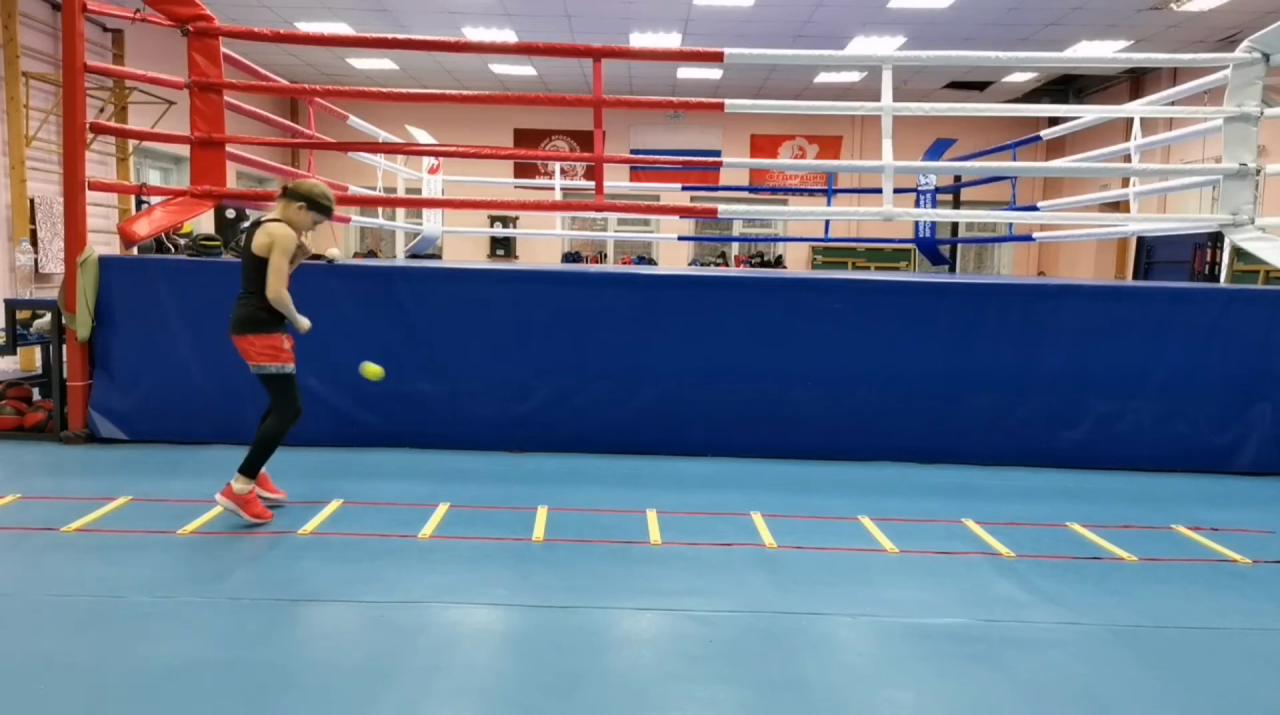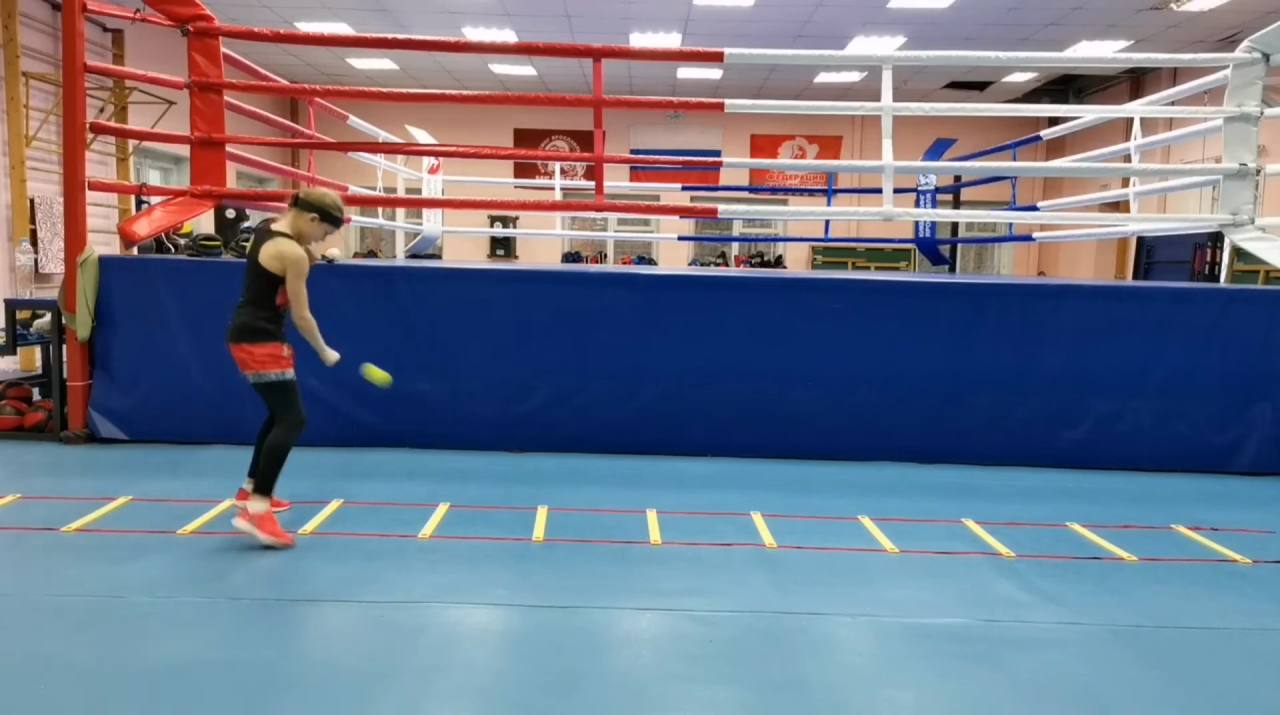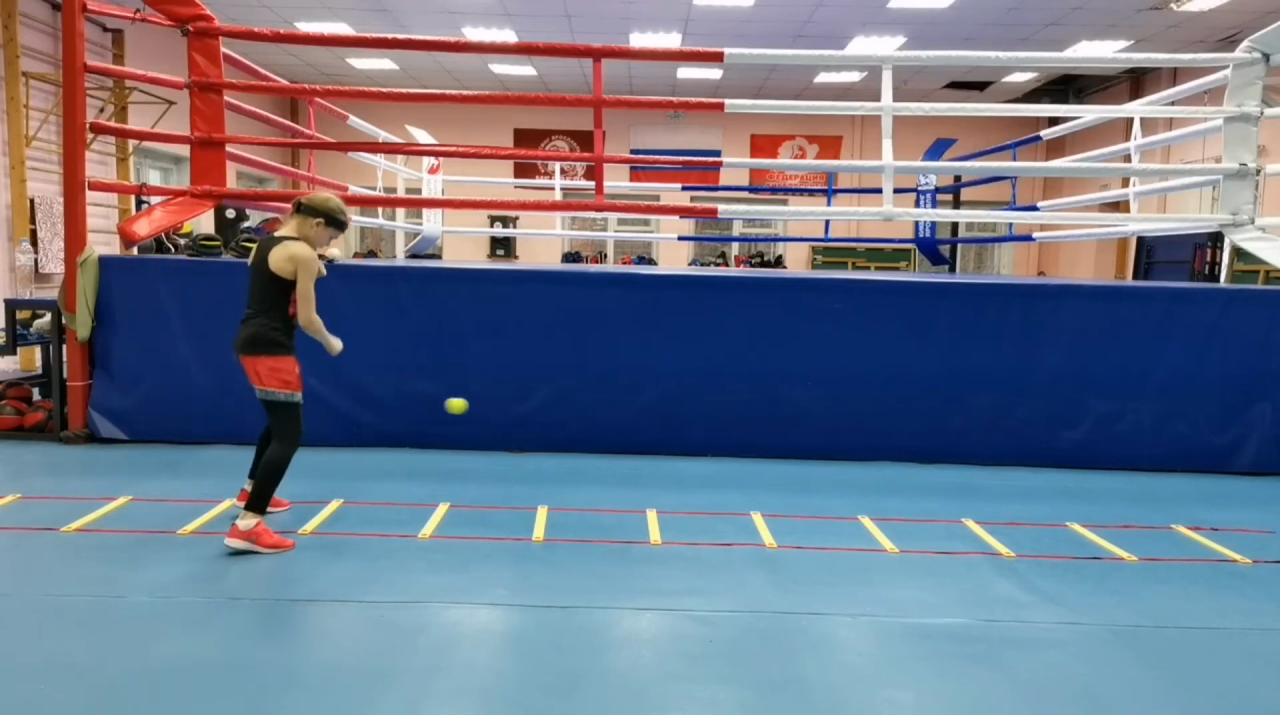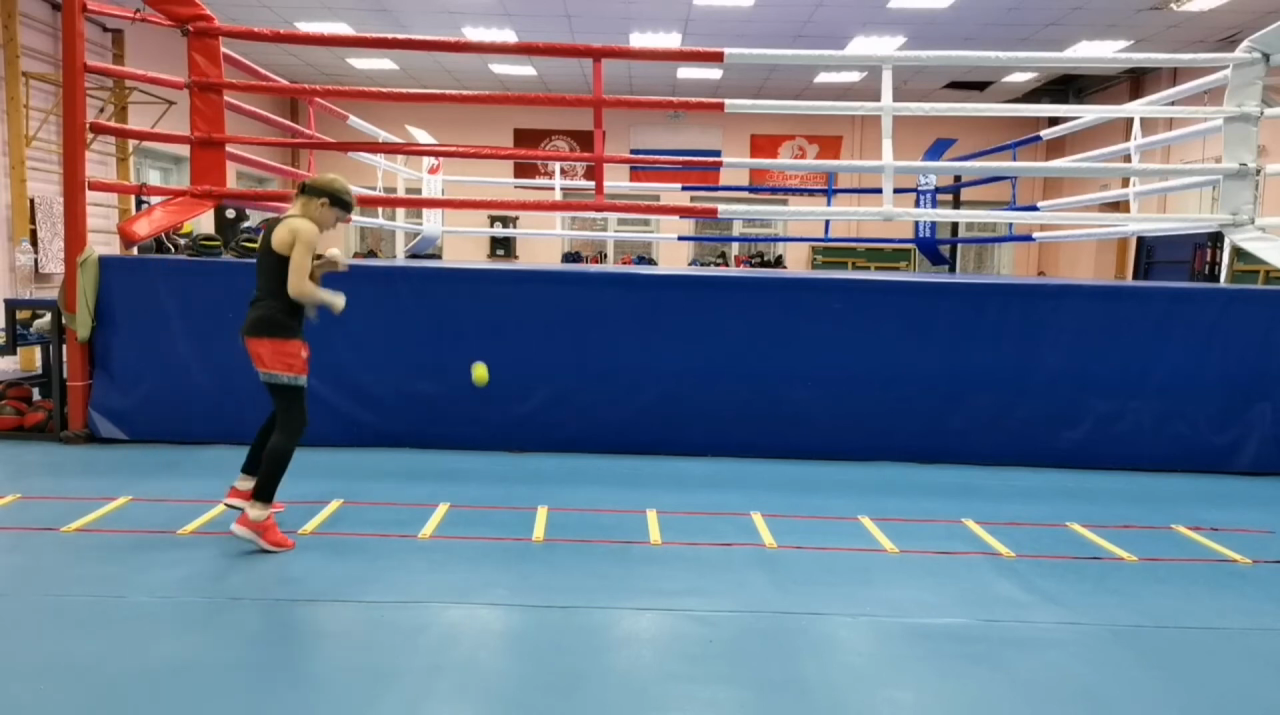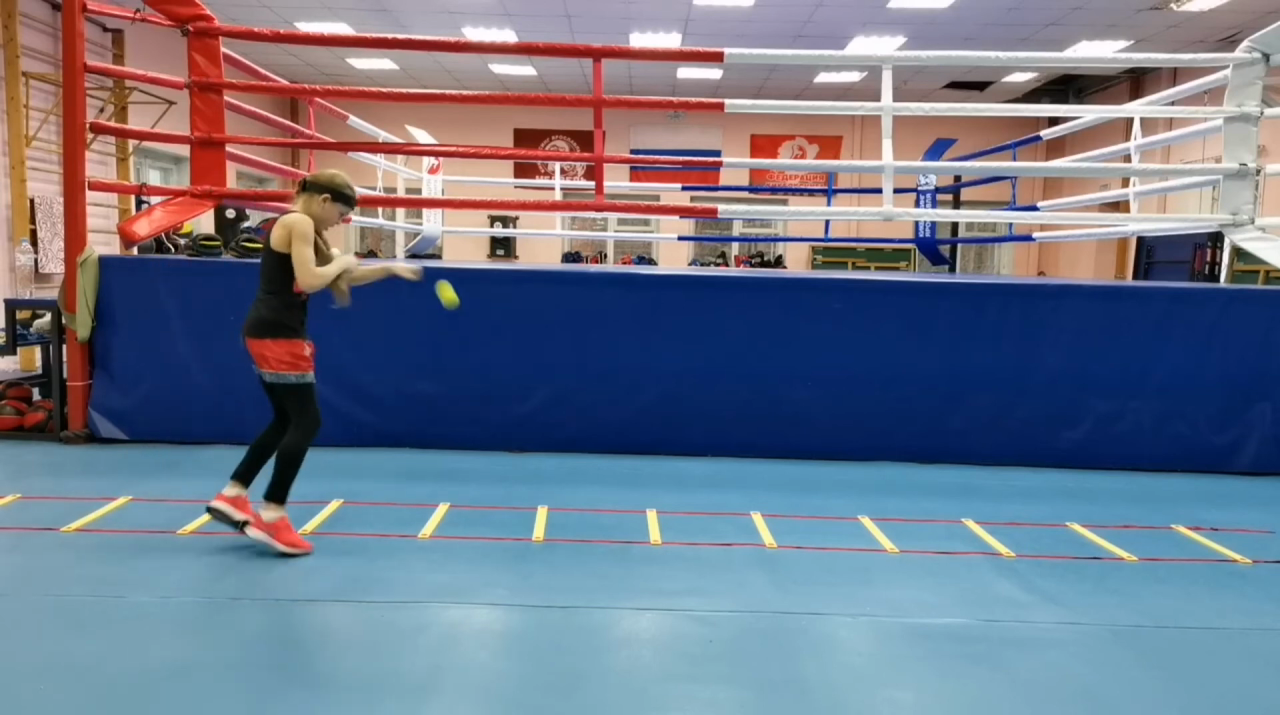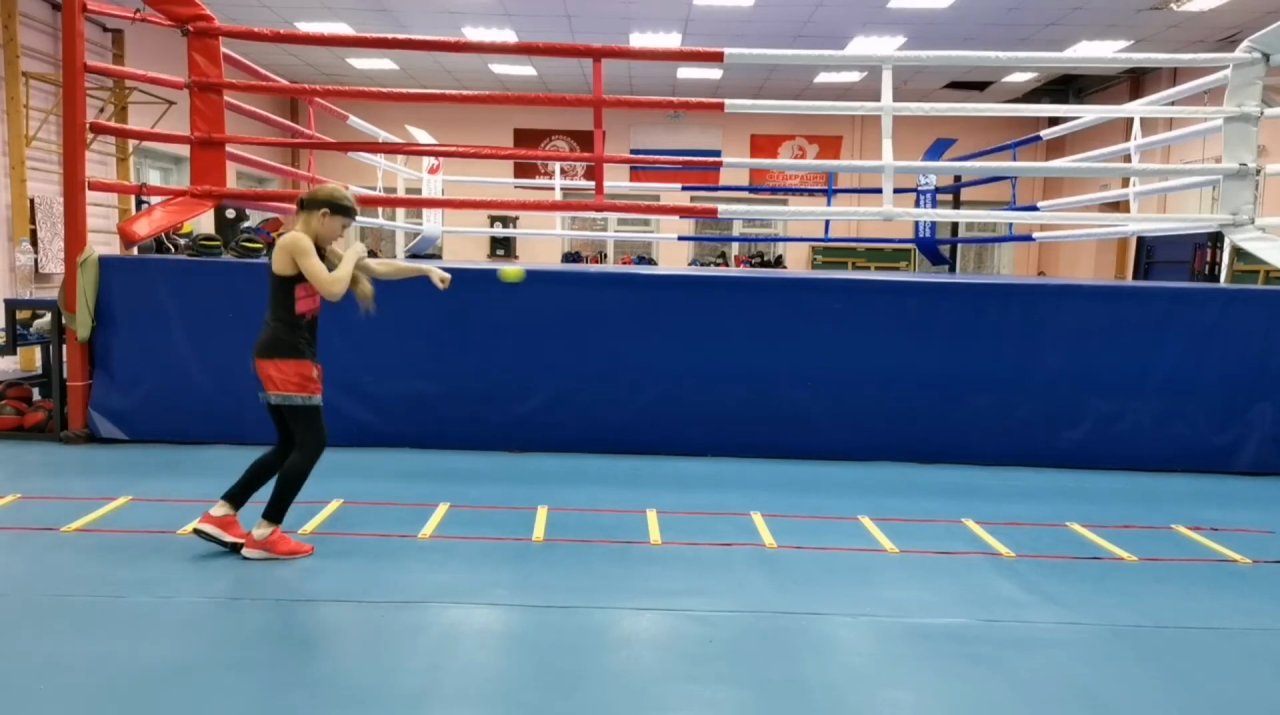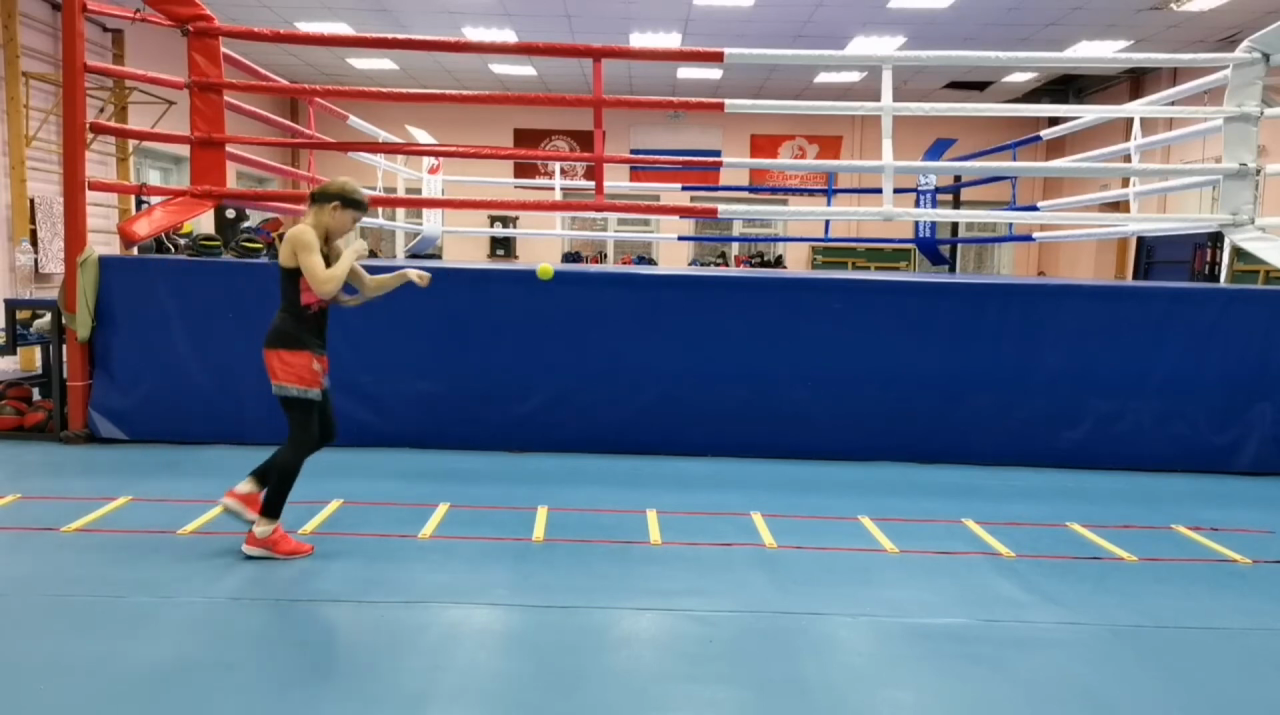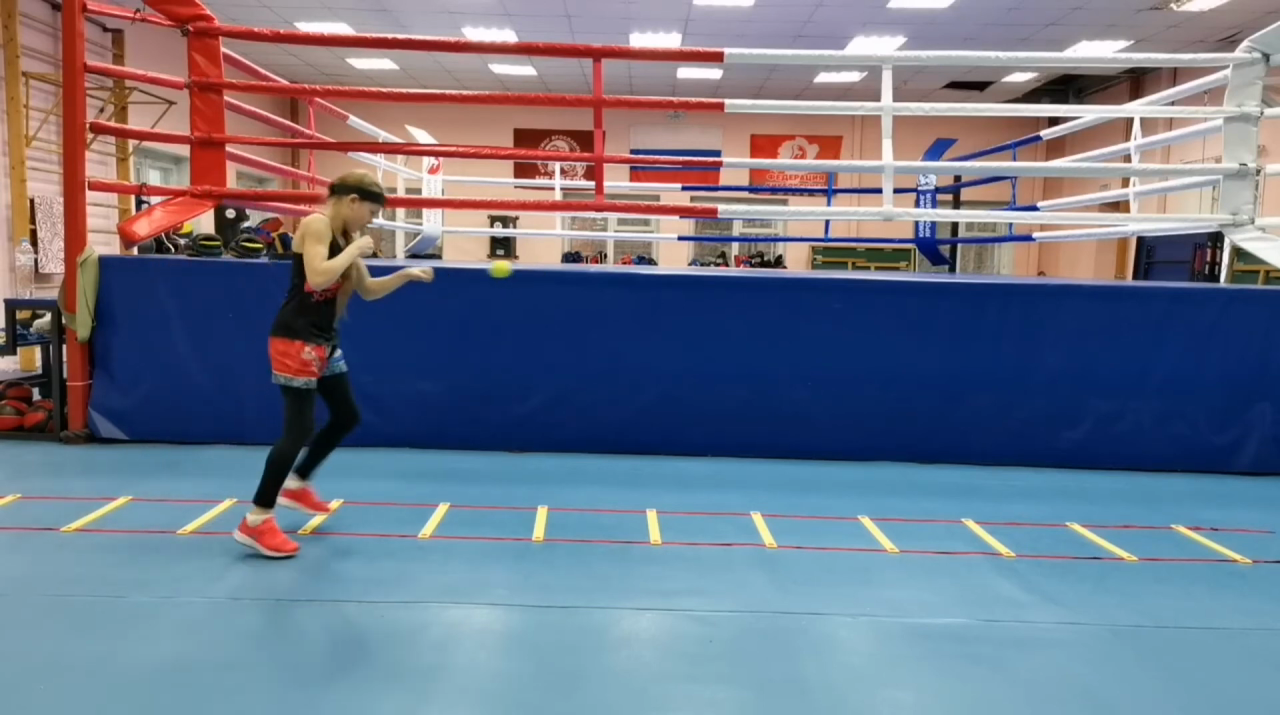
dt=0.1s
person 1, frame 1
left shoulder: (264, 226)
right shoulder: (282, 233)
right elbow: (276, 293)
left wrist: (297, 257)
right wrist: (298, 320)
left hip: (252, 326)
right hip: (263, 329)
left knee: (280, 402)
right knee: (290, 409)
left ankle: (252, 475)
right ankle: (240, 487)
person 1, frame 2
left shoulder: (266, 232)
right shoulder: (293, 252)
right elbow: (300, 314)
right wrist: (323, 350)
left hip: (246, 334)
right hip: (260, 339)
left knee: (280, 413)
right knee: (292, 420)
left ankle: (255, 490)
right ankle: (254, 509)
person 1, frame 3
left shoulder: (268, 242)
right shoulder: (303, 254)
right elbow: (306, 317)
right wrist: (329, 342)
left hip: (253, 344)
right hip: (272, 351)
left knee: (281, 422)
right knee: (288, 437)
left ankle: (253, 489)
right ankle: (247, 526)
person 1, frame 4
left shoulder: (281, 227)
right shoulder: (303, 229)
right elbow: (299, 290)
left wrist: (326, 265)
right wrist: (332, 300)
left hip: (261, 330)
right hip: (277, 335)
left knee: (284, 414)
right knee: (293, 423)
left ankle: (247, 488)
right ankle: (257, 514)
person 1, frame 5
left shoulder: (298, 228)
right shoulder: (299, 224)
left elbow: (347, 278)
right elbow: (309, 282)
left wrist: (392, 269)
right wrist: (341, 263)
left hip: (266, 333)
right hip: (281, 335)
left knee: (286, 420)
right knee: (306, 423)
left ankle: (232, 494)
right ankle: (271, 516)
person 1, frame 6
left shoulder: (318, 249)
right shoulder: (294, 242)
left elbow: (370, 268)
right elbow: (332, 289)
left wrist: (423, 268)
right wrist: (350, 258)
left hip: (297, 357)
right hip: (285, 358)
left knee: (291, 445)
right knee: (309, 447)
left ankle: (220, 514)
right ankle: (262, 533)
person 1, frame 7
left shoulder: (330, 245)
right shoulder: (301, 235)
left elbow: (368, 287)
right elbow: (323, 287)
left wrist: (405, 274)
right wrist: (350, 255)
left hip: (308, 350)
right hip: (291, 349)
left knee: (321, 433)
right knee: (303, 438)
left ankle: (247, 490)
right ankle: (264, 531)
person 1, frame 8
left shoulder: (349, 237)
right shoulder: (315, 224)
left elbow: (369, 291)
right elbow: (318, 278)
left wrist: (411, 274)
right wrist: (355, 250)
left hip: (322, 342)
right hip: (295, 338)
left knee: (347, 417)
right knee: (299, 428)
left ankle: (296, 483)
right ankle: (257, 519)
